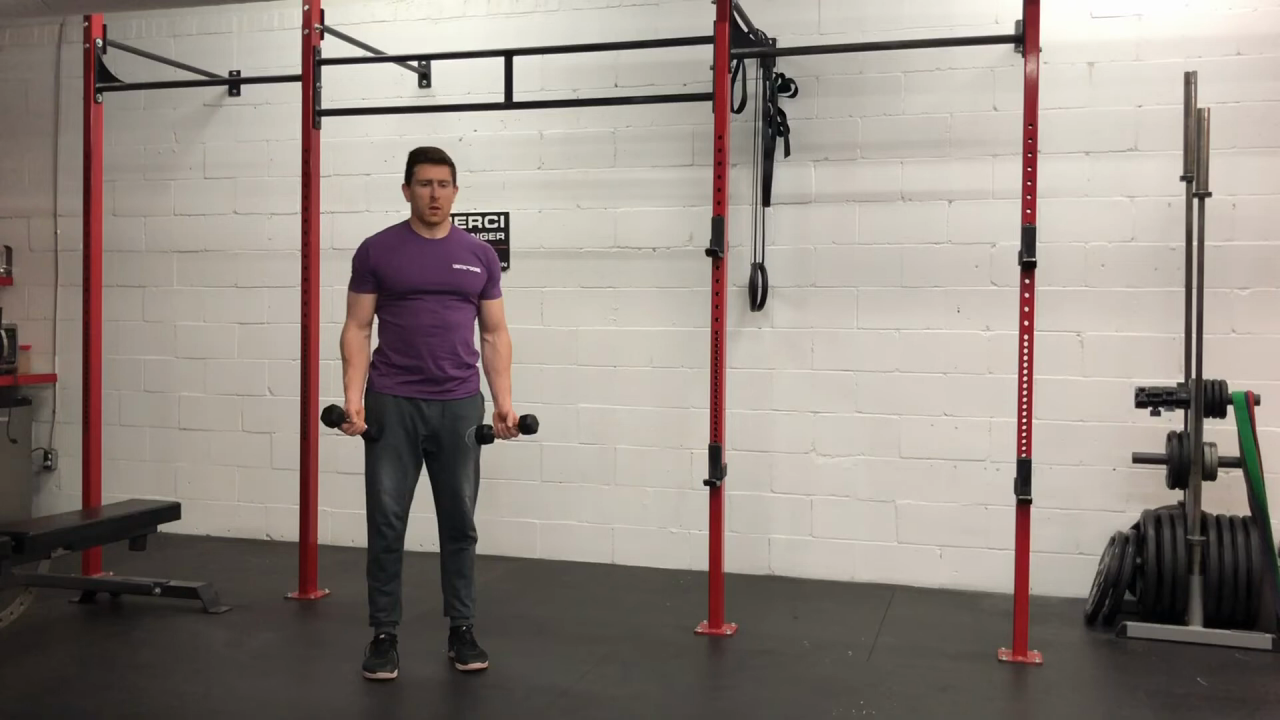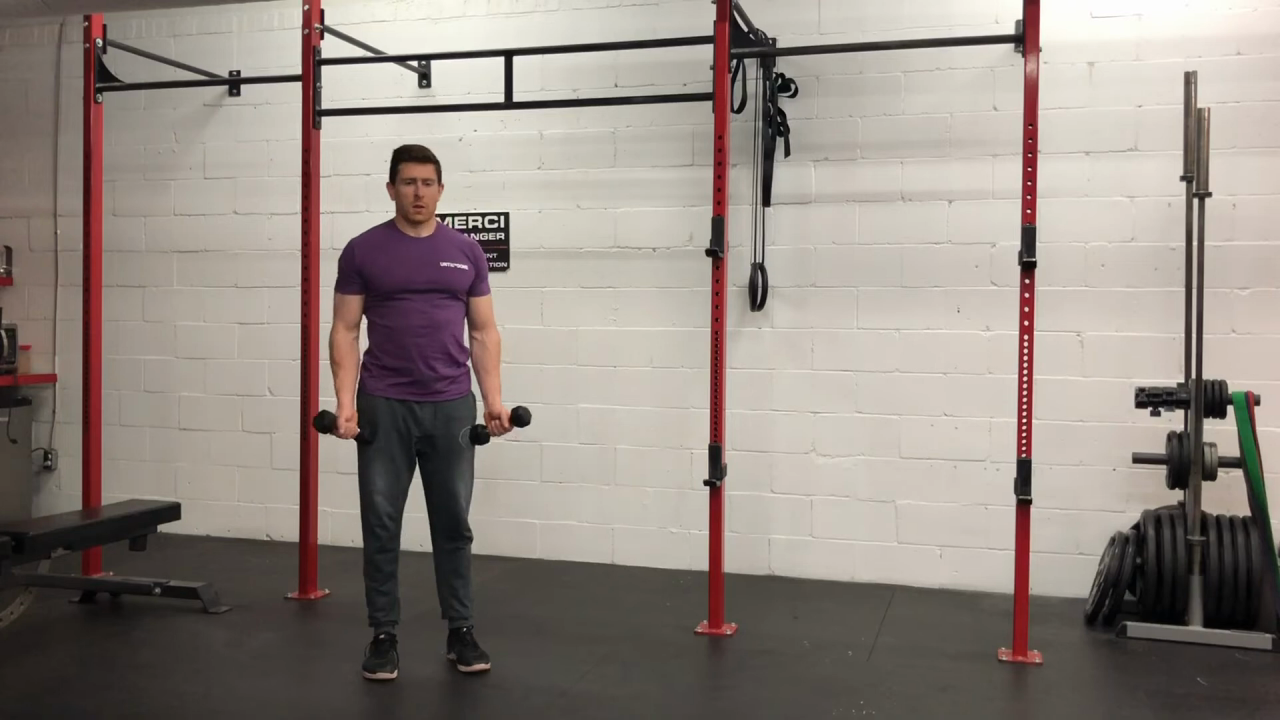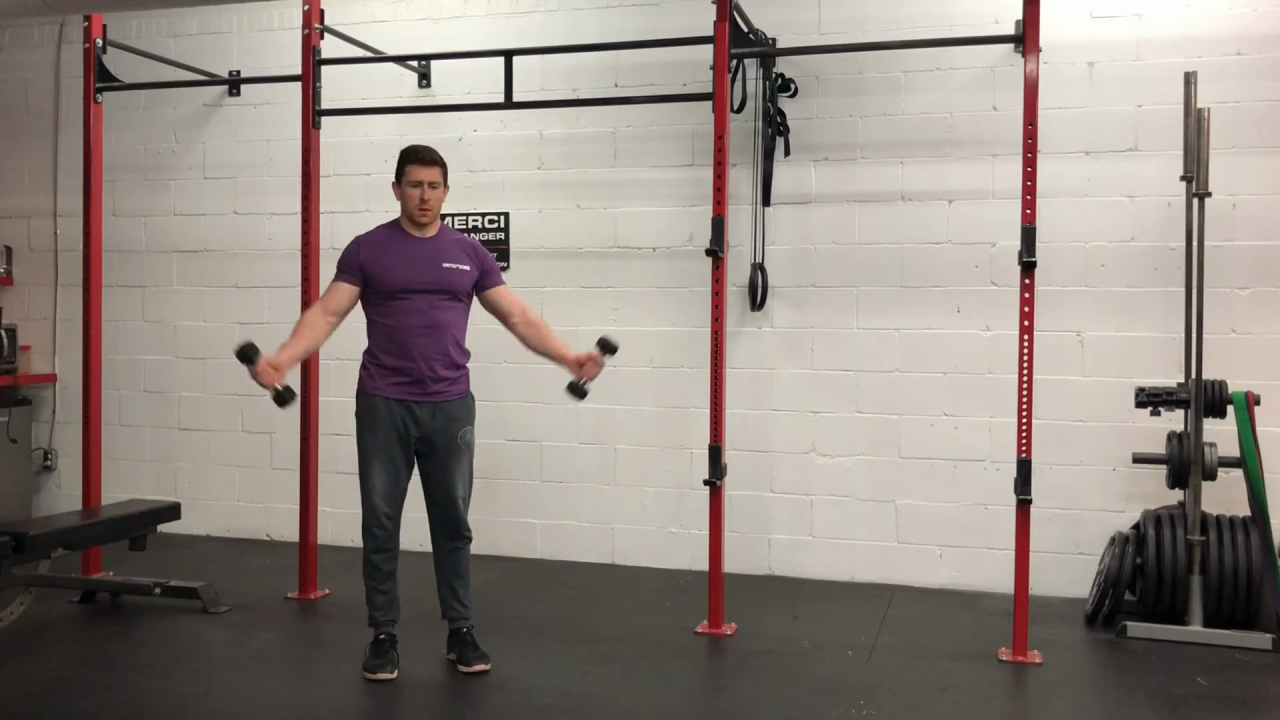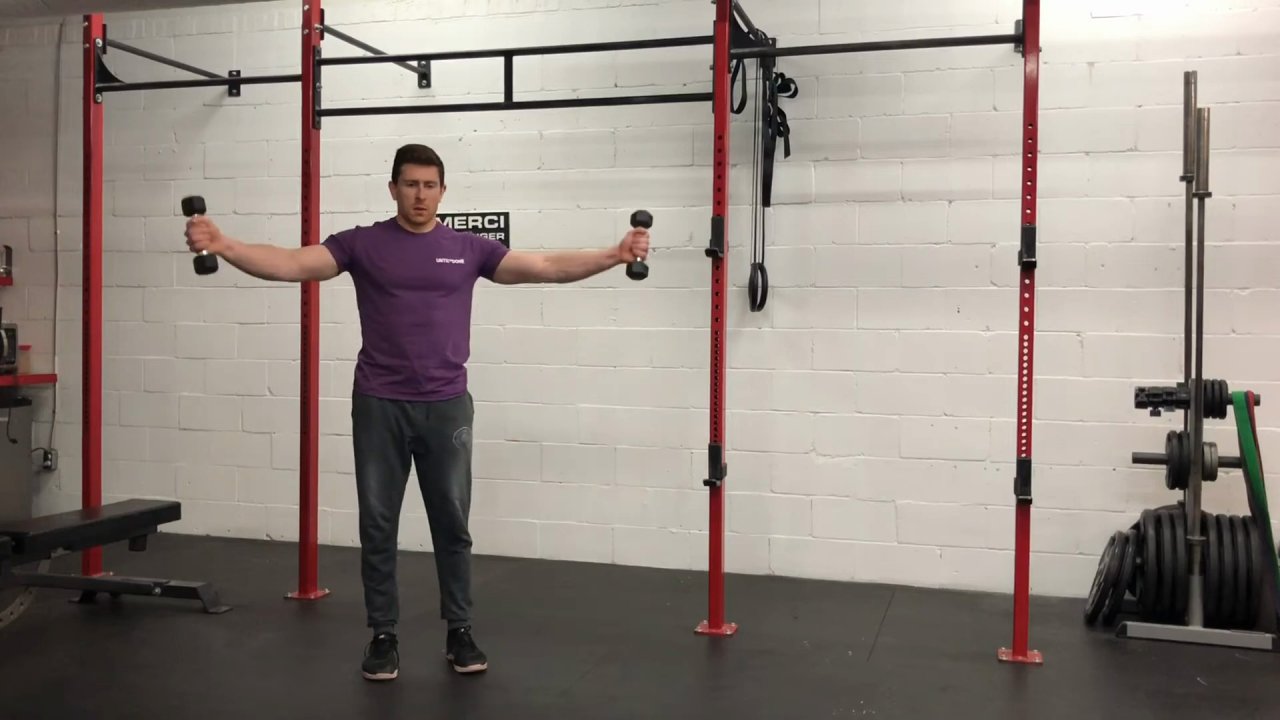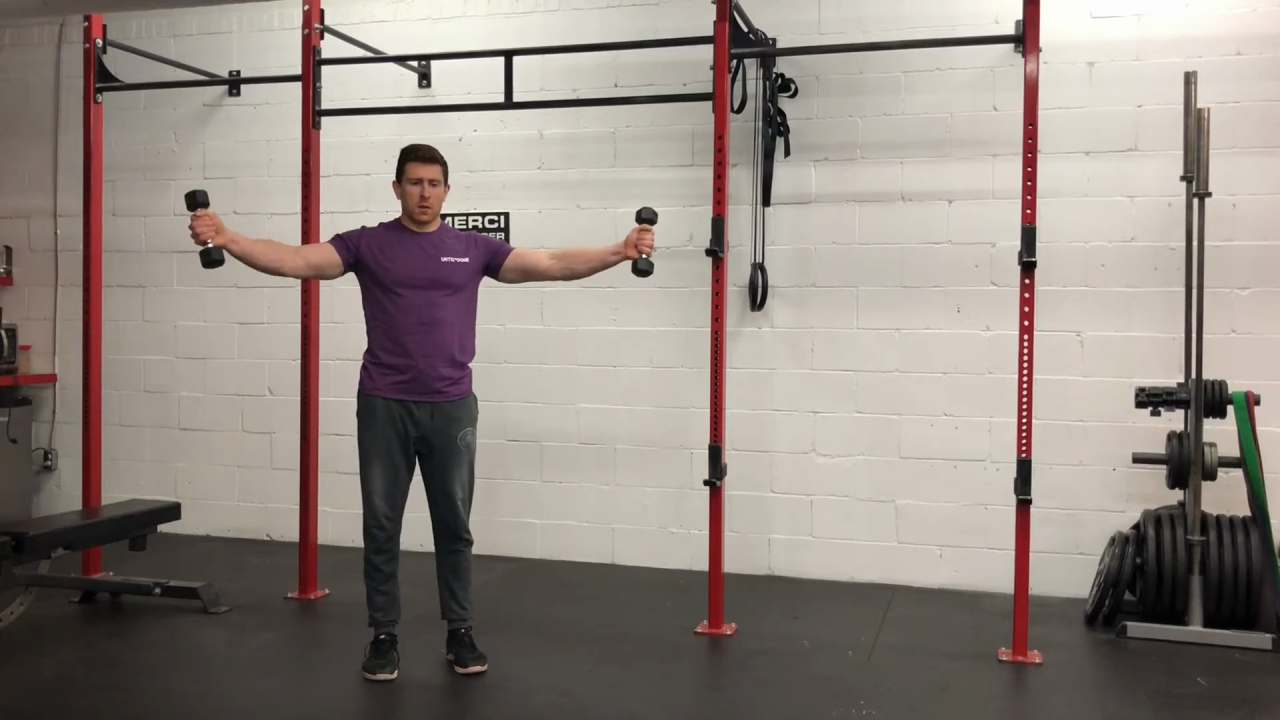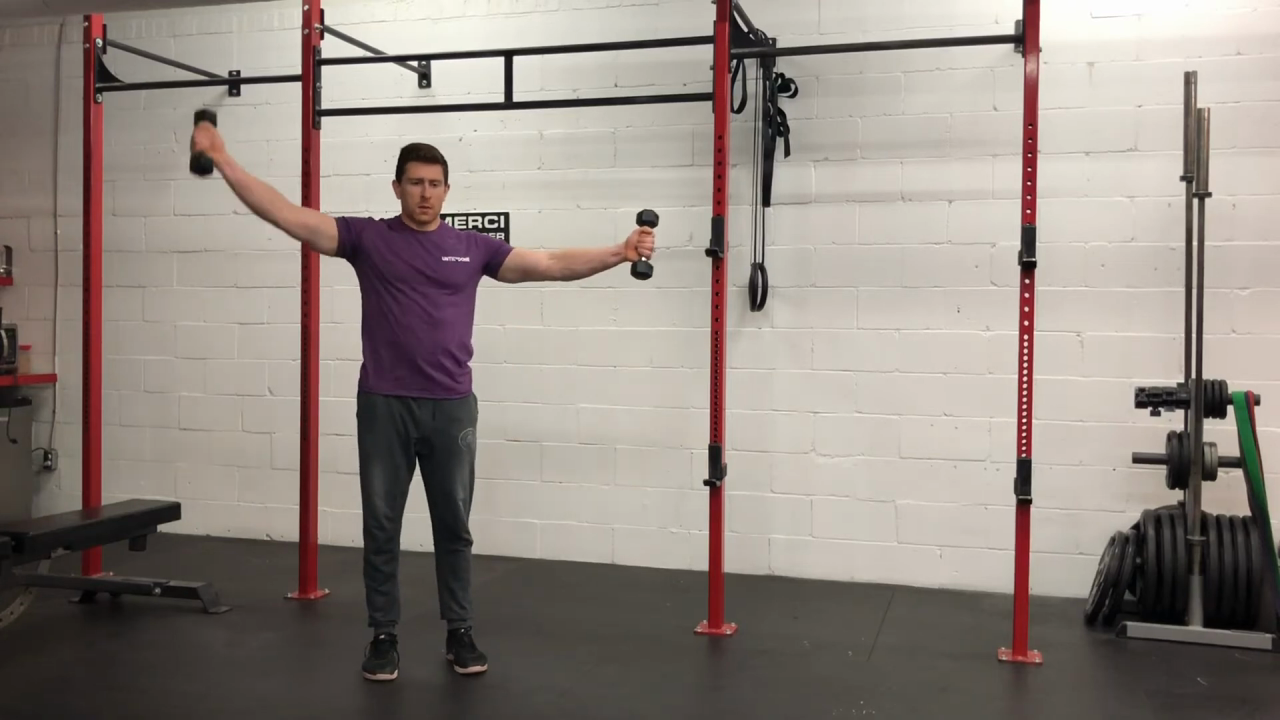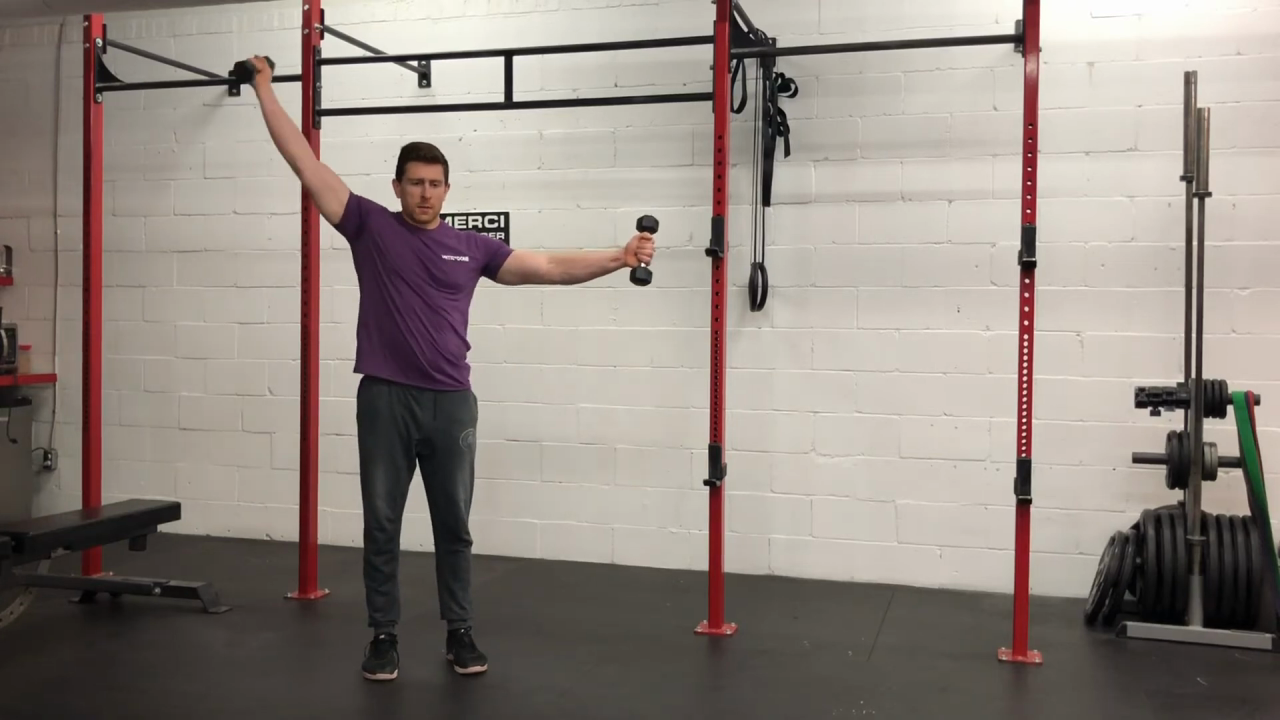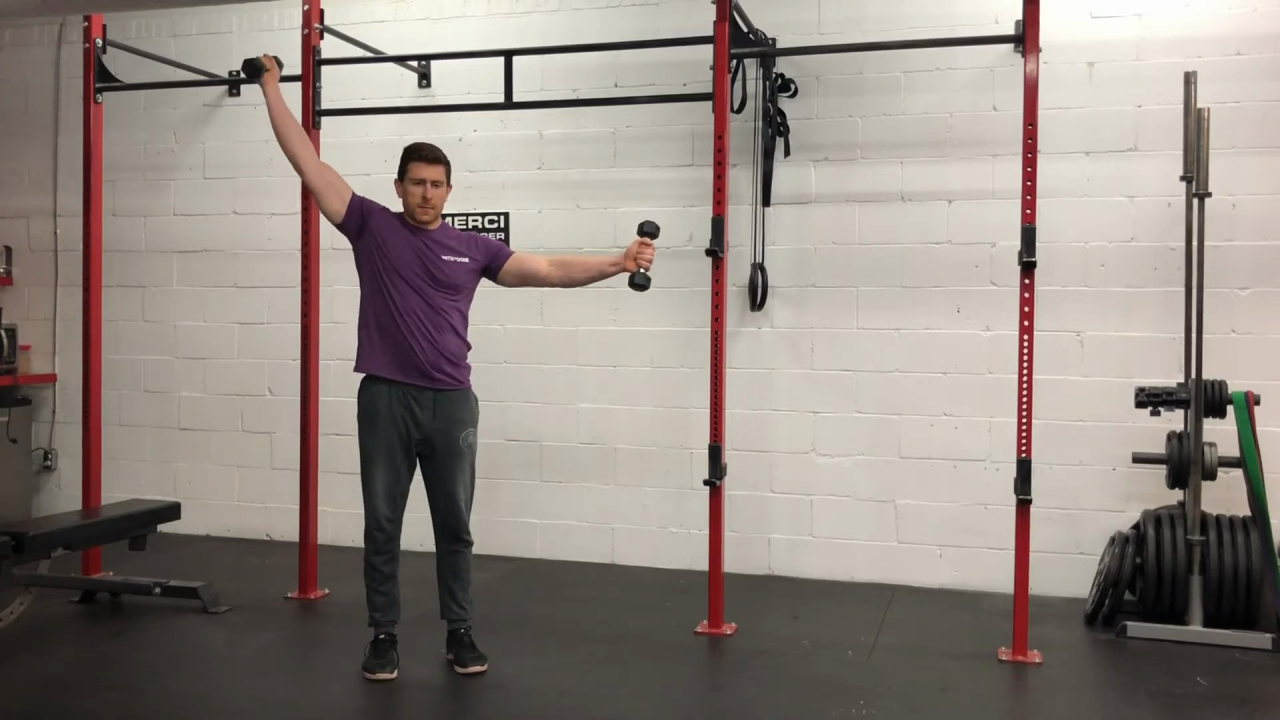
dt=0.4s
person 1, frame 1
left shoulder: (479, 255)
right shoulder: (377, 250)
left elbow: (495, 334)
right elbow: (356, 327)
left wrist: (504, 402)
right wrist: (353, 397)
left hip: (460, 406)
right hip: (393, 405)
left knee: (459, 524)
right knee: (386, 524)
left ankle: (461, 630)
right ankle: (384, 634)
person 1, frame 2
left shoulder: (466, 252)
right shoulder: (363, 250)
left elbow: (483, 331)
right elbow: (345, 330)
left wrist: (494, 398)
right wrist: (344, 400)
left hip: (451, 407)
right hip: (384, 407)
left knee: (453, 525)
right knee: (381, 525)
left ankle: (460, 632)
right ankle: (383, 635)
person 1, frame 3
left shoulder: (468, 253)
right shoulder: (368, 249)
left elbow: (517, 314)
right elbow: (326, 312)
left wrist: (568, 356)
right wrist: (284, 358)
left hip: (450, 406)
right hip: (383, 405)
left knee: (453, 525)
right knee: (380, 525)
left ankle: (460, 631)
right ankle: (383, 635)
person 1, frame 4
left shoulder: (468, 248)
right shoulder: (362, 244)
left elbow: (546, 266)
right elbow: (289, 263)
left wrist: (614, 255)
right wrist: (223, 245)
left hip: (447, 407)
right hip: (379, 405)
left knee: (453, 525)
right knee: (378, 526)
left ankle: (459, 632)
right ankle: (383, 635)
person 1, frame 5
left shoulder: (472, 248)
right shoulder: (368, 244)
left elbow: (552, 264)
right elbow: (294, 260)
left wrist: (620, 250)
right wrist: (226, 238)
left hip: (451, 407)
right hip: (383, 405)
left knee: (454, 526)
right knee: (381, 526)
left ankle: (460, 632)
right ankle: (383, 636)
person 1, frame 6
left shoulder: (472, 246)
right shoulder: (369, 239)
left elbow: (549, 263)
right elbow: (288, 216)
left wrist: (619, 251)
right wrist: (221, 158)
left hip: (451, 407)
right hip: (384, 404)
left knee: (453, 527)
right knee: (381, 527)
left ankle: (460, 632)
right ankle: (383, 636)
person 1, frame 7
left shoulder: (471, 247)
right shoulder: (370, 226)
left elbow: (549, 267)
right elbow: (305, 164)
left wrist: (618, 257)
right wrist: (264, 88)
left hip: (451, 403)
right hip: (385, 399)
left knee: (454, 527)
right knee: (381, 526)
left ankle: (460, 632)
right ankle: (383, 636)
person 1, frame 8
left shoulder: (473, 248)
right shoulder: (372, 227)
left elbow: (548, 270)
right elbow: (308, 164)
left wrist: (617, 262)
right wrist: (270, 87)
left hip: (451, 404)
right hip: (385, 399)
left knee: (455, 527)
right knee: (382, 527)
left ankle: (459, 633)
right ankle: (383, 636)
